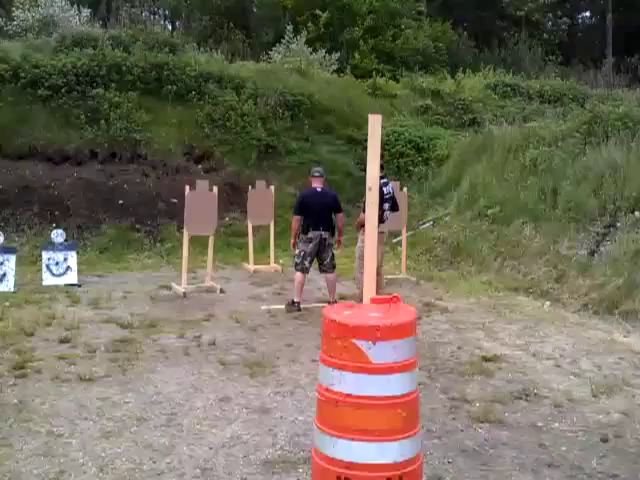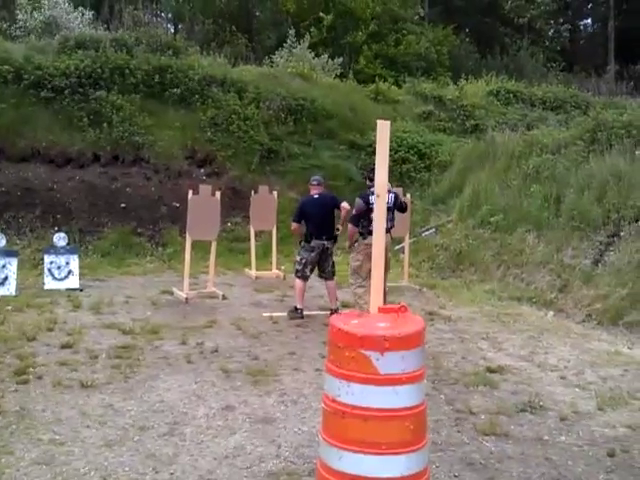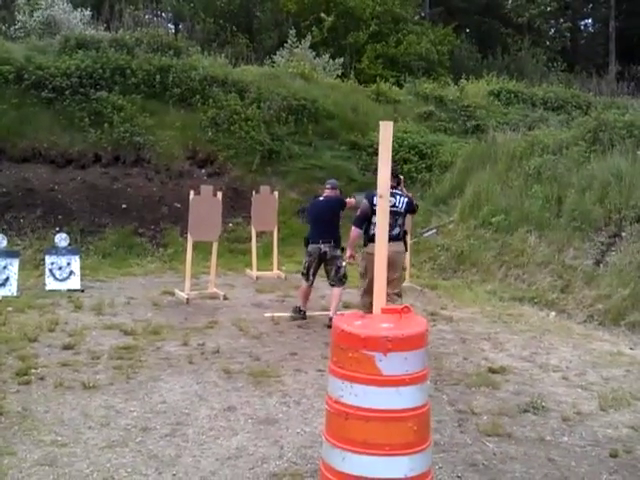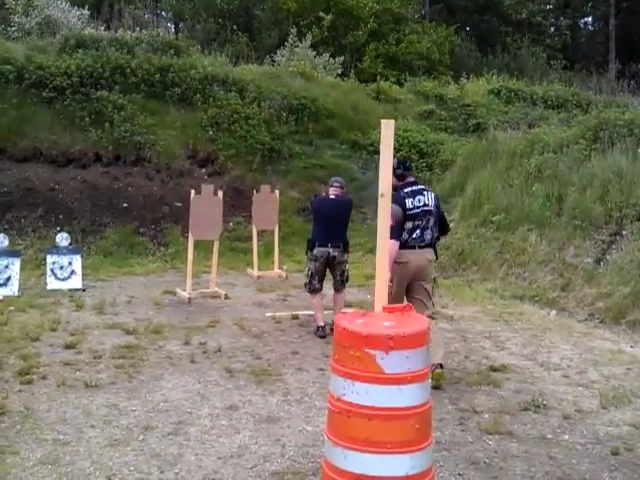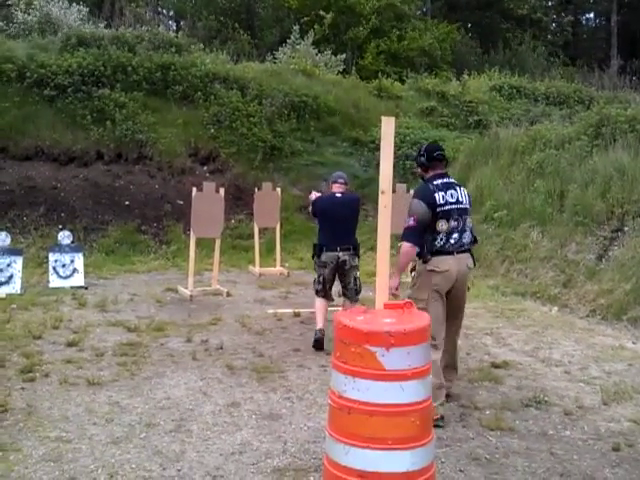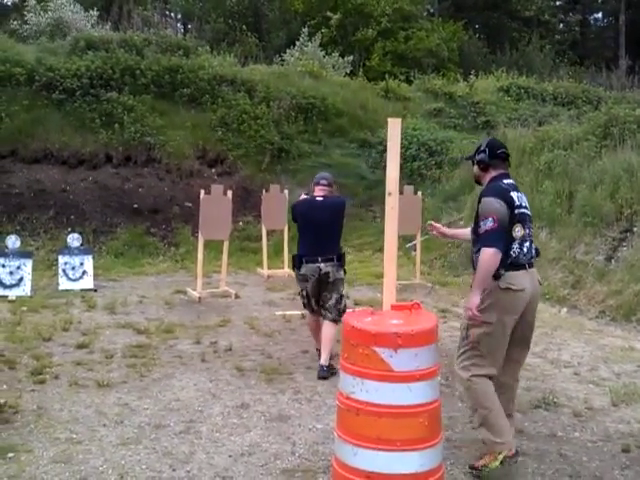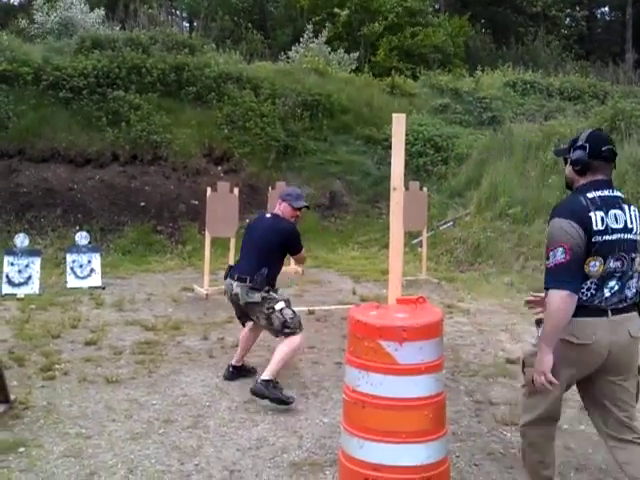
dt=0.7s
person 1, frame 1
right shoulder: (388, 185)
left elbow: (366, 214)
right elbow: (395, 208)
left wrist: (358, 224)
right hip: (381, 229)
left knee: (363, 269)
right knee: (377, 268)
person 1, frame 2
left shoulder: (364, 196)
right shoulder: (392, 195)
left elbow: (353, 222)
right elbow: (404, 208)
left wrist: (350, 240)
left hip: (366, 241)
right hip: (385, 240)
left knee: (358, 280)
person 1, frame 3
left shoulder: (371, 197)
right shoulder: (405, 199)
left elbow: (358, 224)
right elbow: (413, 208)
left wrist: (350, 248)
right wrist: (403, 190)
left hip: (374, 248)
right hip: (396, 249)
left knee: (368, 289)
right knee: (393, 293)
person 1, frame 4
left shoulder: (397, 199)
right shoulder: (432, 196)
left elbow: (392, 236)
right elbow: (442, 227)
left wrist: (387, 269)
left hip: (403, 257)
right hip: (427, 255)
right knee: (424, 312)
right ankle: (435, 364)
person 1, frame 5
left shoulder: (424, 194)
right shoulder: (462, 192)
left elbow: (411, 240)
left wrist: (396, 275)
left hip: (435, 267)
right hip: (463, 263)
left knee: (430, 336)
right knee: (451, 330)
left ankle: (433, 406)
right ankle: (446, 386)
person 1, frame 6
left shoulder: (492, 194)
right shoulder: (516, 193)
left elbow: (491, 248)
left wrist: (476, 293)
right wrist: (447, 233)
left hip: (503, 286)
right hip: (528, 282)
left knee: (473, 366)
right knee: (507, 367)
left ankle: (499, 444)
right ankle: (503, 439)
person 1, frame 7
left shoulder: (569, 212)
left elbow: (563, 287)
left wrist: (545, 350)
right wrist: (552, 301)
left hip: (580, 331)
left knee: (537, 413)
person 2, frame 1
left shoulder: (304, 195)
right shoulder: (332, 195)
left elbow: (296, 219)
right elbow: (339, 217)
left wrist: (293, 237)
right wrist: (340, 235)
left hip: (308, 235)
right hip: (326, 235)
left knee: (301, 269)
right knee: (329, 269)
left ankle: (296, 302)
right ankle: (332, 301)
person 2, frame 2
left shoulder: (304, 203)
right shoulder: (330, 198)
left elbow: (294, 227)
right elbow: (346, 208)
left wrist: (302, 236)
right wrist: (341, 224)
left hip: (311, 243)
right hip: (328, 242)
left knee: (300, 276)
right knee: (329, 277)
left ankle: (298, 309)
right ankle: (334, 309)
person 2, frame 3
left shoulder: (312, 205)
right shoulder: (336, 201)
right elbow: (351, 202)
right wrist: (349, 200)
left hip: (313, 246)
right hip: (332, 247)
left knee: (307, 280)
right knee: (337, 282)
left ankle: (301, 309)
right ankle: (332, 317)
person 2, frame 4
left shoulder: (316, 202)
right shoulder: (347, 202)
left hip: (317, 250)
right hip: (338, 251)
left knee: (314, 289)
right knee: (339, 288)
left ankle: (320, 326)
person 2, frame 5
left shoulder: (320, 202)
right shoulder: (355, 200)
left elbow: (313, 211)
left hip: (325, 255)
right hip: (348, 255)
left knee: (322, 294)
right knee: (350, 297)
left ankle: (319, 330)
person 2, frame 6
left shoulder: (299, 206)
right shoulder: (339, 204)
left hip: (306, 267)
right hip: (332, 267)
left knee: (313, 312)
right knee: (331, 316)
left ankle: (320, 351)
right ankle: (324, 364)
person 2, frame 7
left shoulder: (255, 222)
right shoulder: (288, 230)
right elbow: (300, 260)
left hip: (233, 285)
right hip: (256, 290)
left knee: (257, 321)
right knee: (294, 335)
left ankle: (236, 366)
right ankle: (266, 381)
